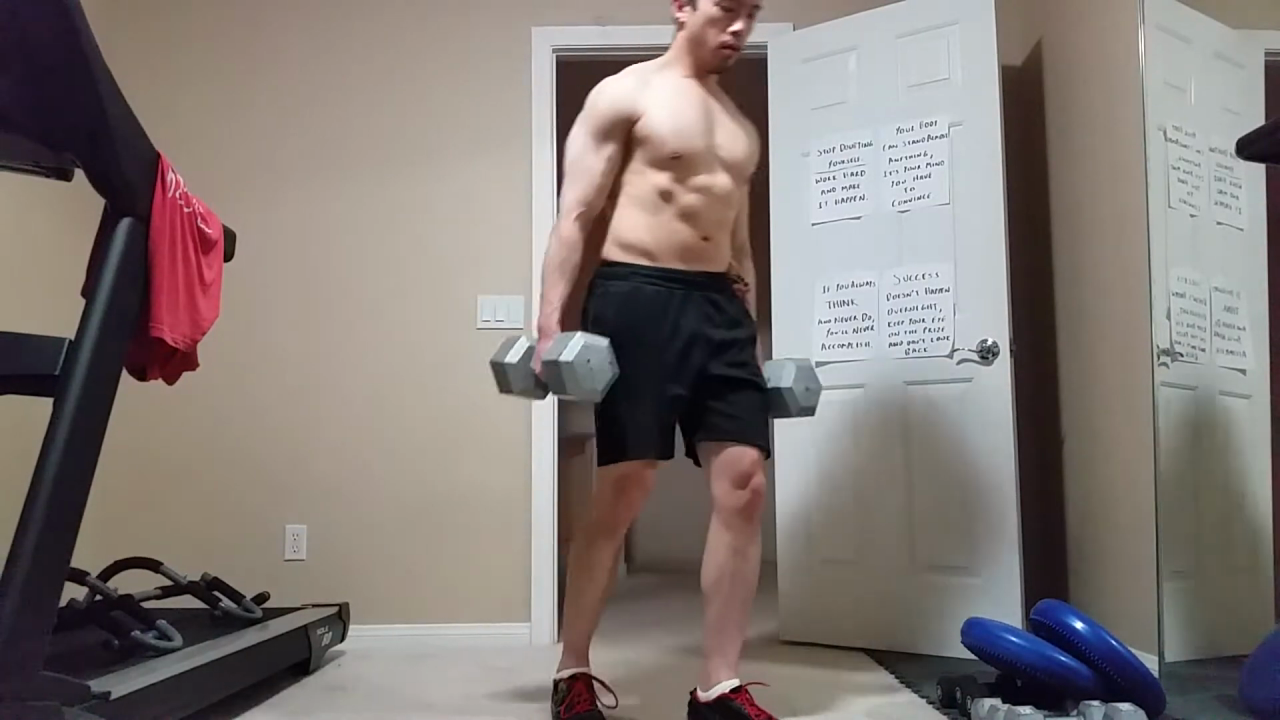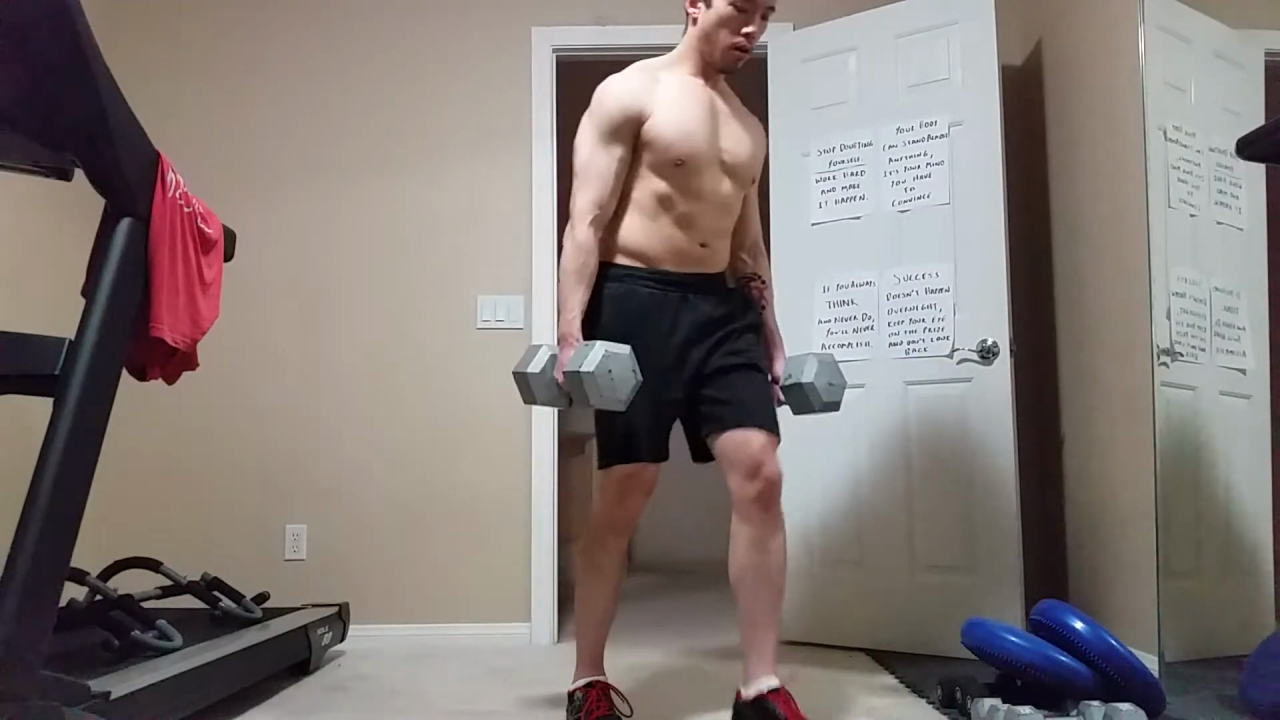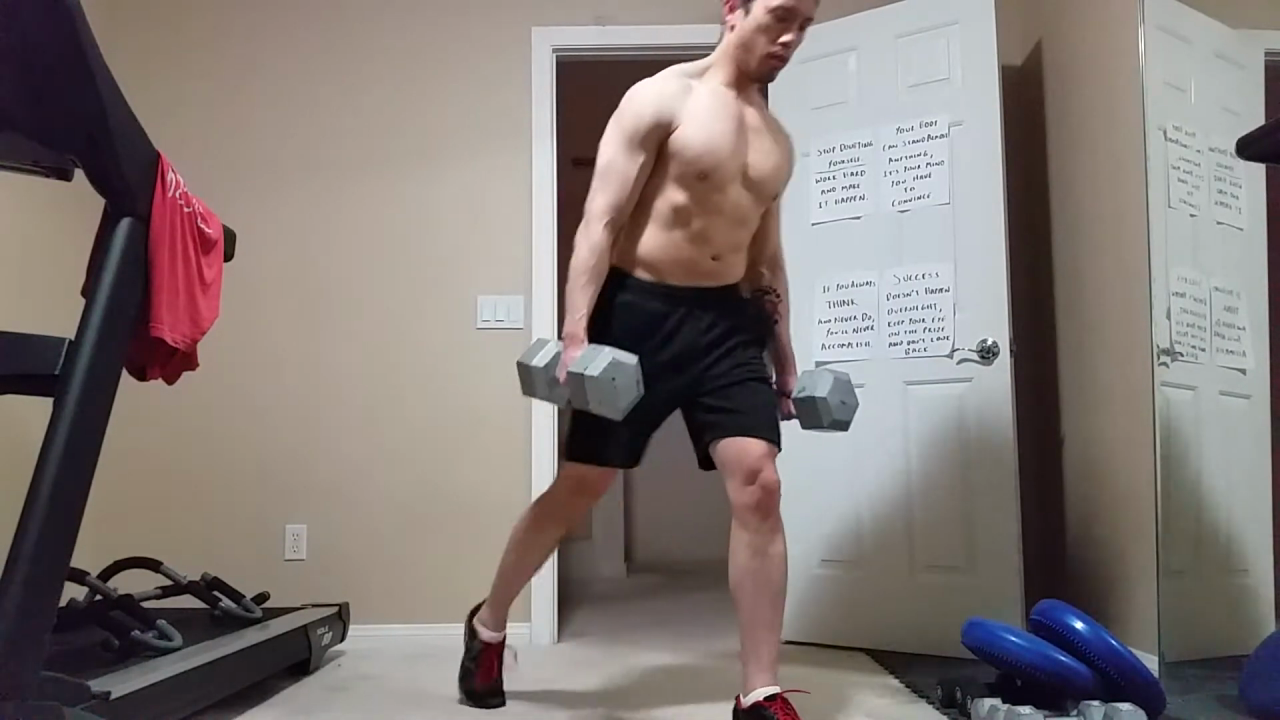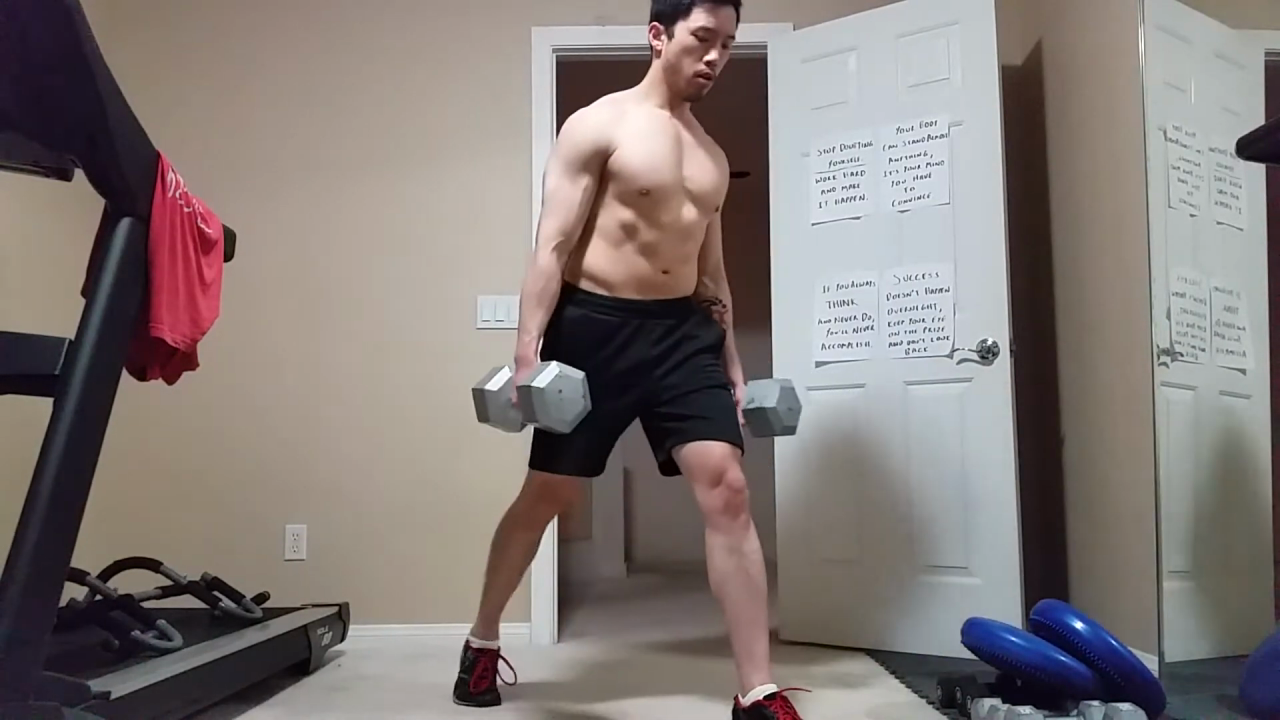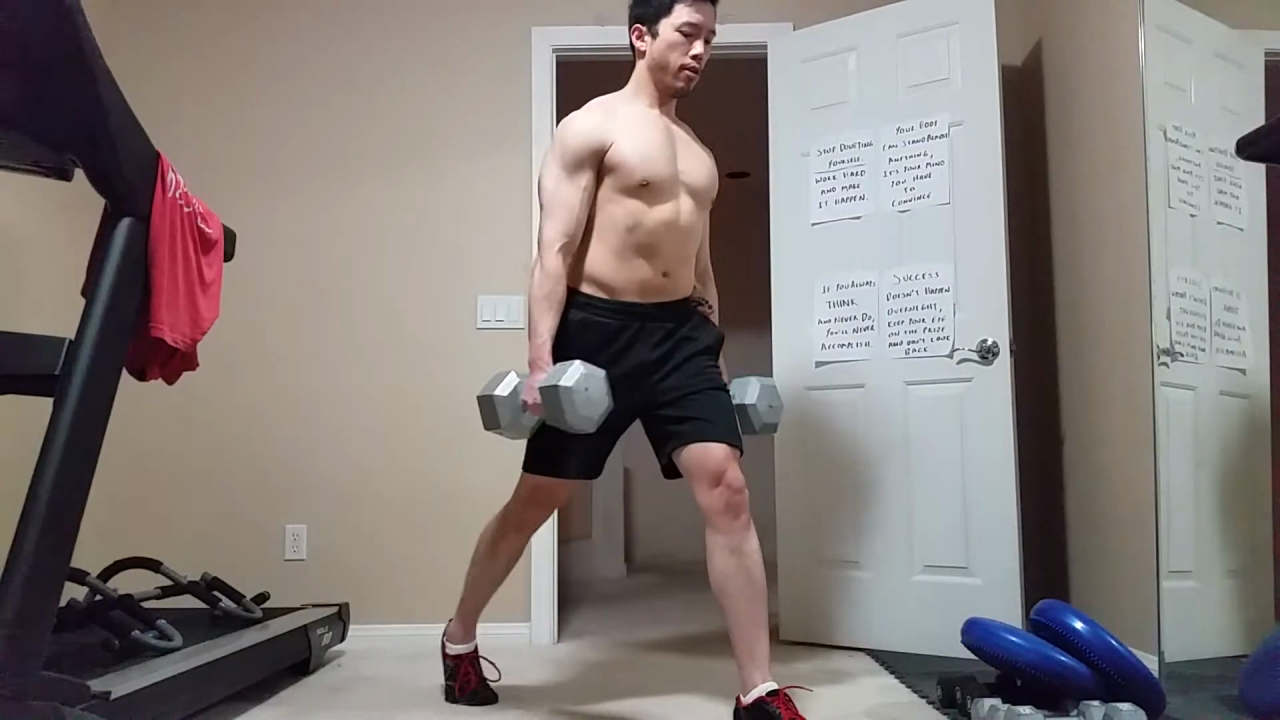
dt=0.5s
person 1, frame 1
left shoulder: (741, 127)
right shoulder: (624, 96)
right elbow: (575, 217)
left wrist: (753, 342)
right wrist: (549, 320)
left hip: (720, 309)
right hip: (637, 298)
left knee: (744, 488)
right knee: (622, 493)
person 1, frame 2
left shoulder: (746, 122)
right shoulder: (629, 93)
right elbow: (586, 219)
left wrist: (770, 338)
right wrist: (570, 329)
left hip: (722, 307)
right hip: (638, 301)
left knee: (759, 479)
right knee: (624, 494)
person 1, frame 3
left shoulder: (776, 140)
right shoulder: (660, 99)
right elbow: (600, 221)
left wrist: (784, 358)
right wrist: (575, 331)
left hip: (729, 320)
right hip: (641, 310)
left knee: (758, 487)
right knee: (581, 486)
right ankle: (489, 623)
person 1, frame 4
left shoulder: (712, 156)
right shoulder: (597, 126)
right elbow: (552, 246)
left wrist: (733, 367)
right wrist: (526, 351)
left hip: (682, 331)
right hip: (596, 328)
left knee: (726, 492)
right knee: (545, 495)
right ankle: (484, 639)
person 1, frame 5
left shoulder: (700, 154)
right shoulder: (590, 128)
right elbow: (555, 250)
left wrist: (719, 358)
right wrist: (540, 357)
left hip: (681, 334)
right hip: (597, 330)
left knee: (728, 494)
right knee: (536, 499)
right ankle: (460, 638)
